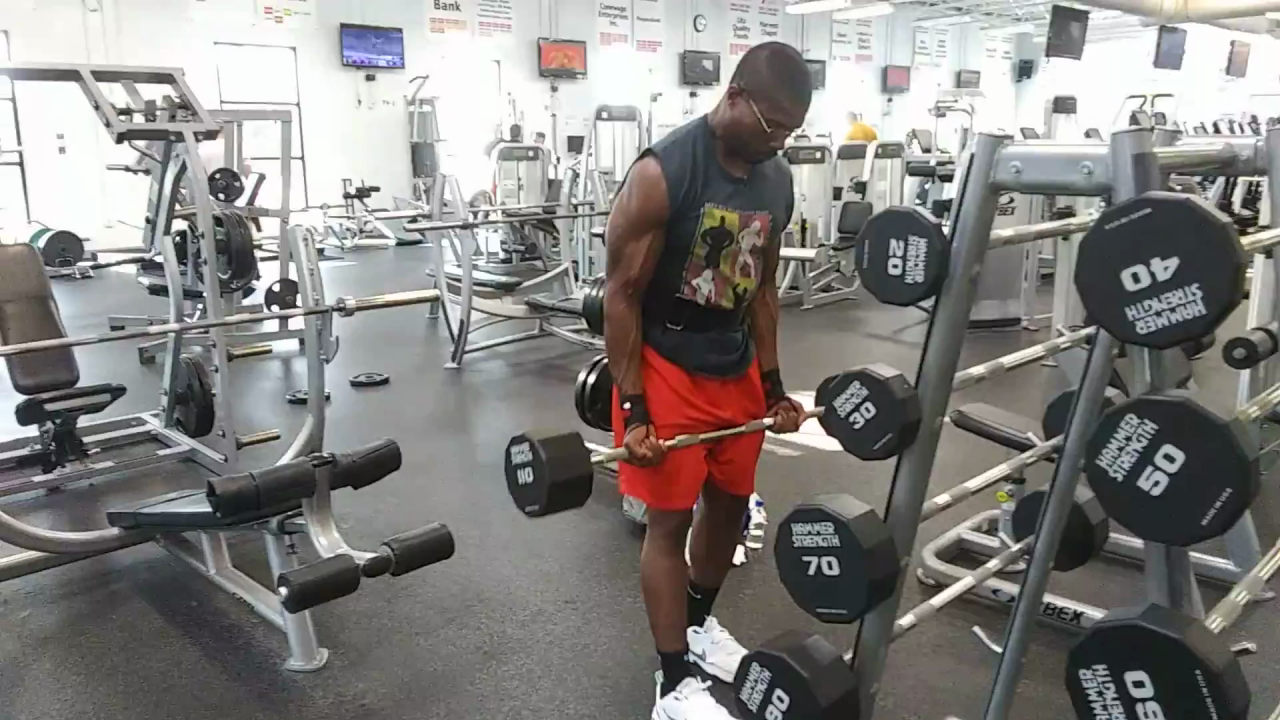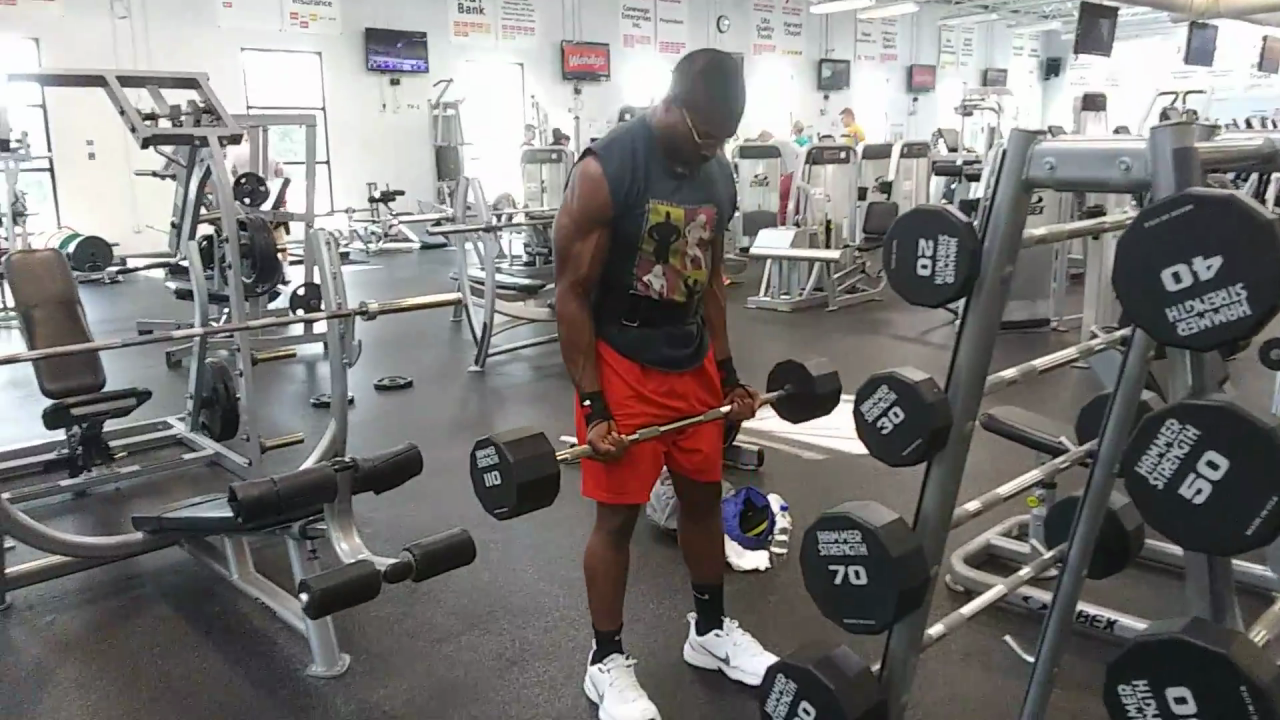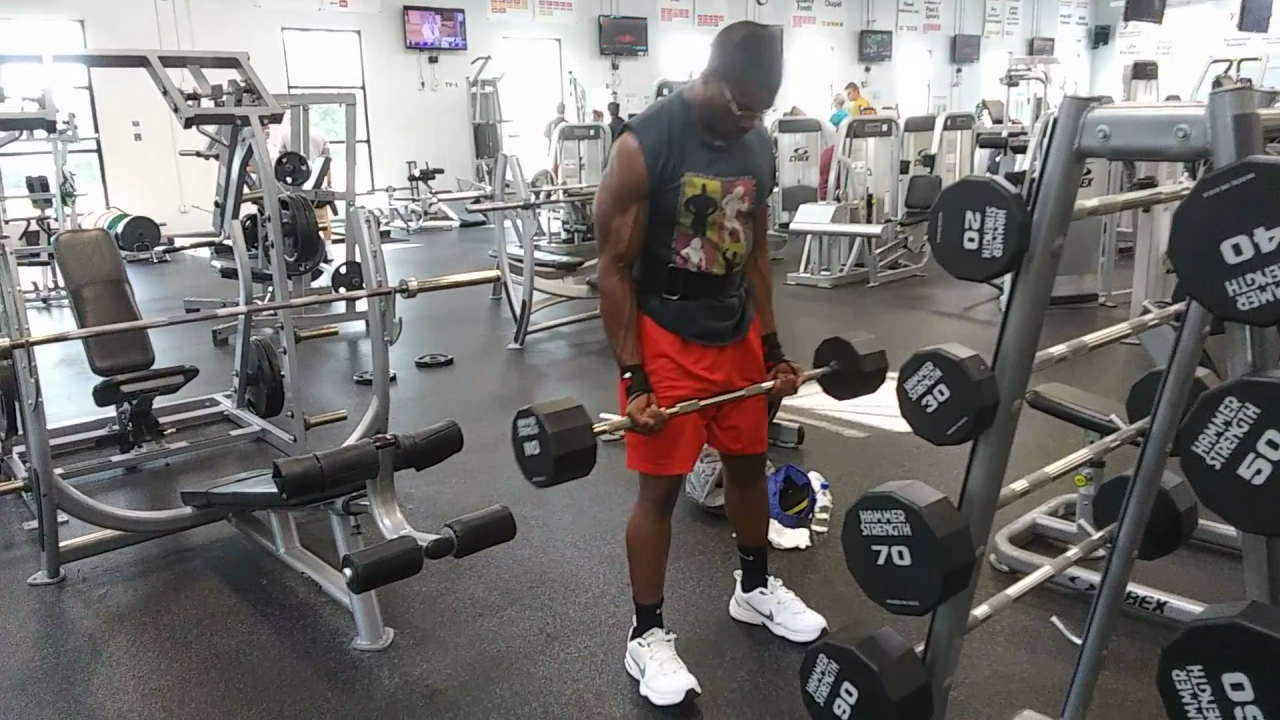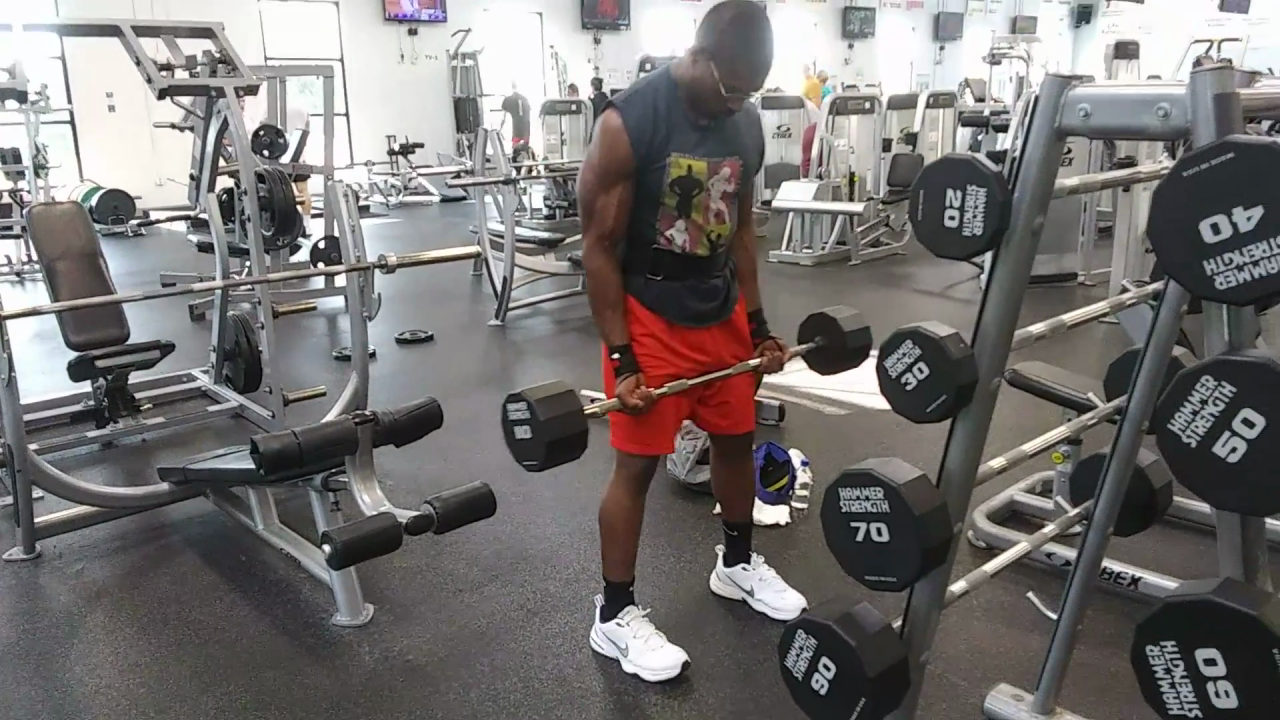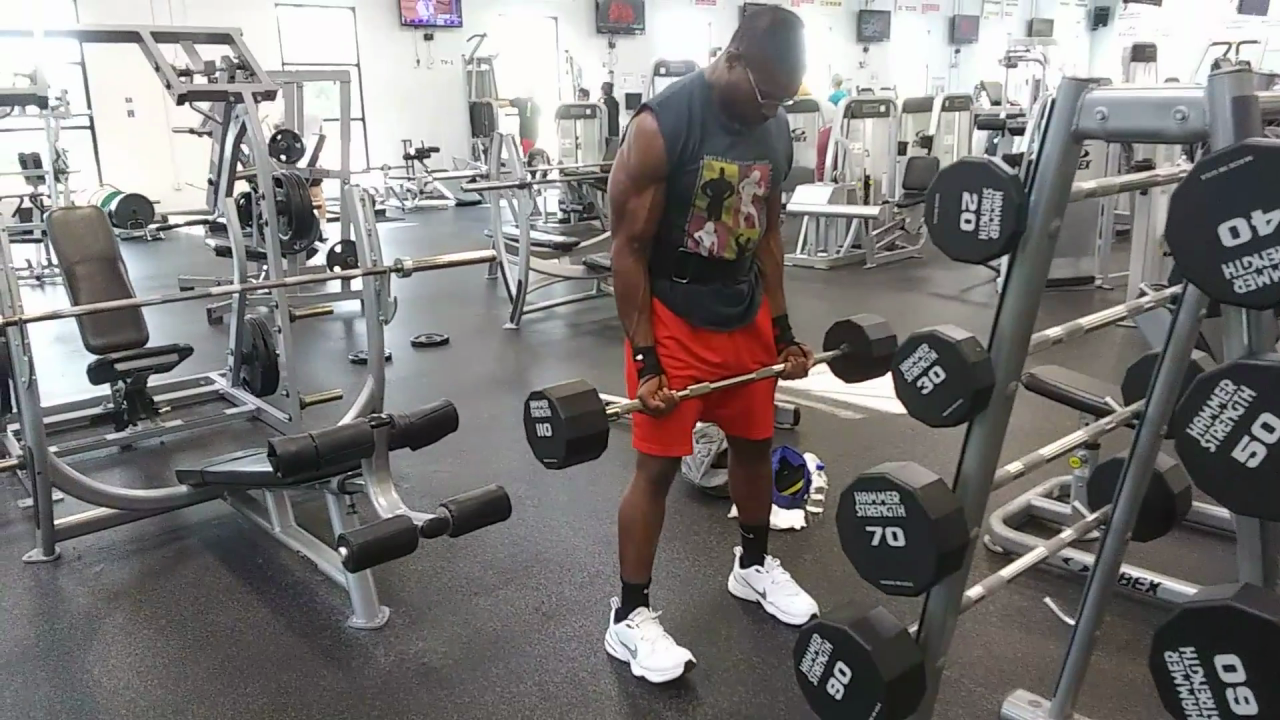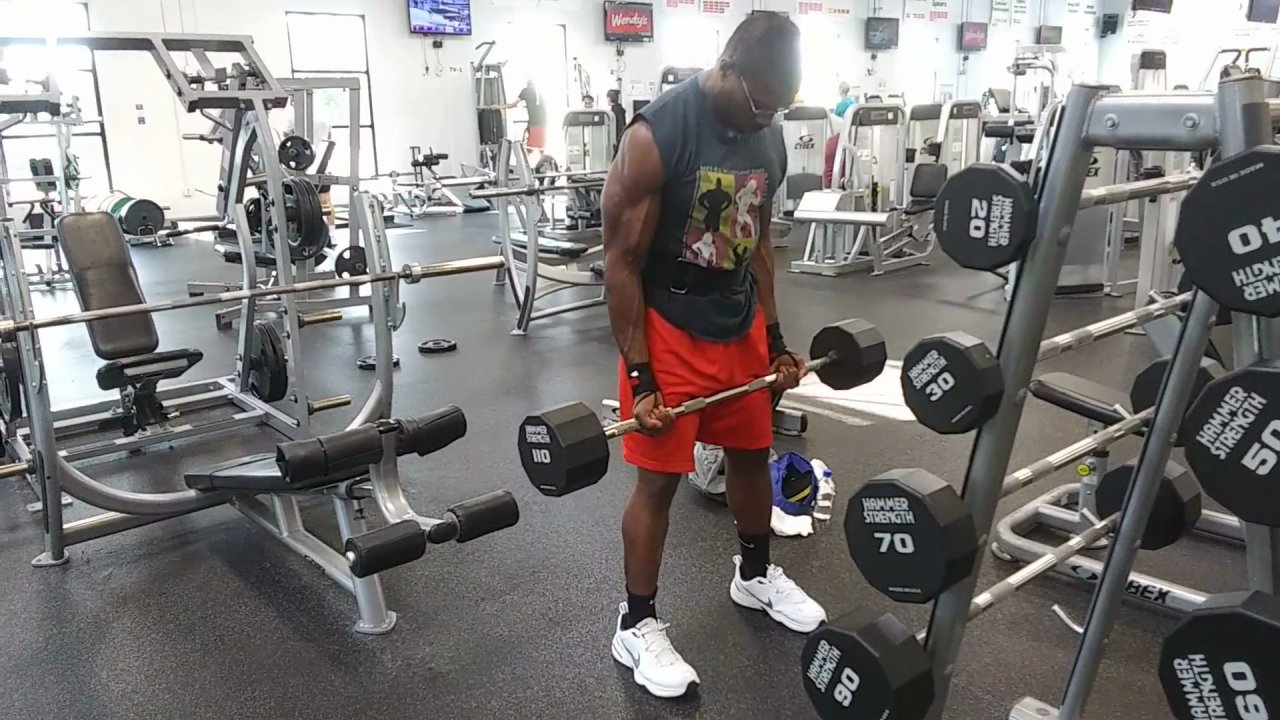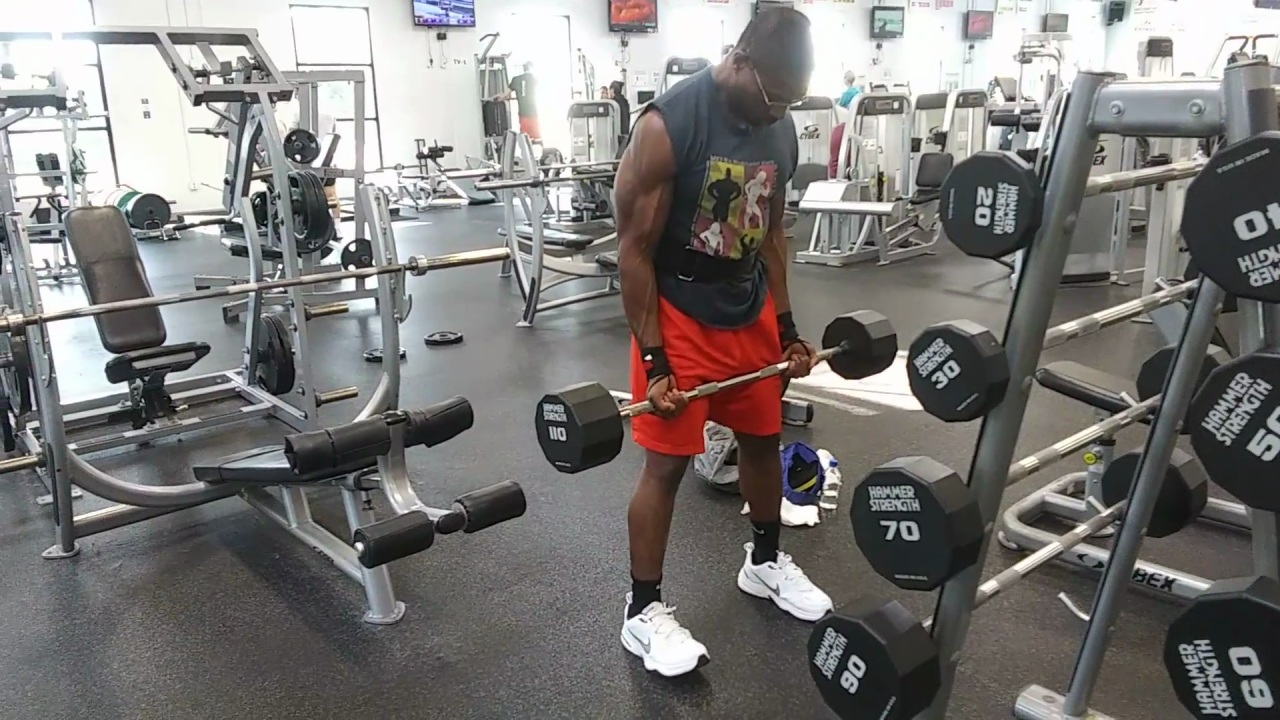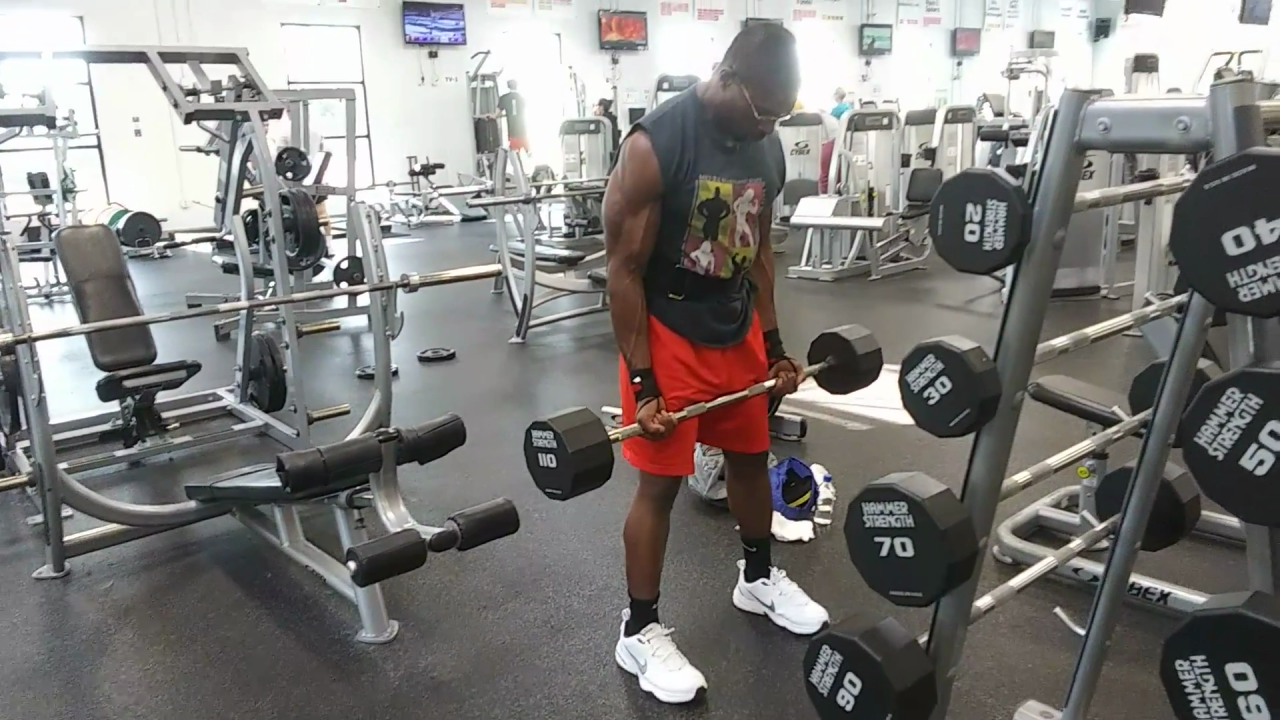
dt=0.7s
person 1, frame 1
left shoulder: (777, 180)
right shoulder: (660, 173)
right elbow: (621, 295)
left wrist: (772, 383)
right wrist: (631, 409)
left hip: (736, 370)
right hip: (667, 369)
left knee: (729, 506)
right knee: (668, 520)
left ankle: (695, 623)
person 1, frame 2
left shoulder: (719, 175)
right shoulder: (604, 170)
right elbow: (572, 294)
left wrist: (727, 372)
right wrist: (593, 405)
left hip: (692, 363)
right hip: (622, 366)
left knee: (704, 496)
right knee: (617, 514)
left ankle: (709, 630)
right ankle: (606, 662)
person 1, frame 3
left shoulder: (759, 147)
right shoulder: (643, 145)
right elbow: (614, 268)
left wrist: (771, 346)
right wrist: (634, 377)
left hip: (737, 333)
right hip: (665, 337)
left knee: (748, 464)
right knee: (660, 487)
left ankle: (755, 586)
right ankle: (646, 636)
person 1, frame 4
left shoulder: (746, 124)
right shoulder: (628, 122)
right elbow: (599, 248)
left wrist: (757, 325)
right wrist: (621, 359)
left hip: (722, 312)
right hip: (649, 316)
left knee: (736, 441)
right knee: (636, 465)
left ankle: (737, 563)
right ankle: (615, 615)
person 1, frame 5
left shoulder: (776, 131)
right shoulder: (661, 125)
right elbow: (628, 249)
left wrist: (783, 331)
right wrist: (646, 360)
left hip: (746, 315)
right hip: (673, 317)
left knee: (755, 444)
right knee: (657, 465)
left ankle: (753, 565)
right ankle: (629, 617)
person 1, frame 6
left shoulder: (768, 137)
right shoulder: (656, 135)
right elbow: (622, 264)
left wrist: (774, 338)
right wrist: (640, 377)
left hip: (741, 324)
right hip: (670, 330)
left knee: (753, 454)
right knee: (659, 478)
left ankle: (755, 574)
right ankle: (636, 625)
person 1, frame 7
left shoulder: (779, 131)
right shoulder: (667, 126)
right elbow: (635, 251)
left wrist: (786, 328)
right wrist: (653, 361)
left hip: (750, 311)
right hip: (679, 315)
left knee: (763, 440)
right knee: (666, 463)
left ankle: (765, 561)
right ankle: (643, 611)
person 1, frame 8
left shoulder: (766, 147)
right shoulder: (655, 145)
right elbow: (624, 271)
left wrist: (773, 344)
right wrist: (643, 383)
left hip: (737, 328)
right hip: (668, 332)
left knee: (752, 455)
right knee: (660, 480)
left ankle: (758, 576)
right ankle: (640, 631)
